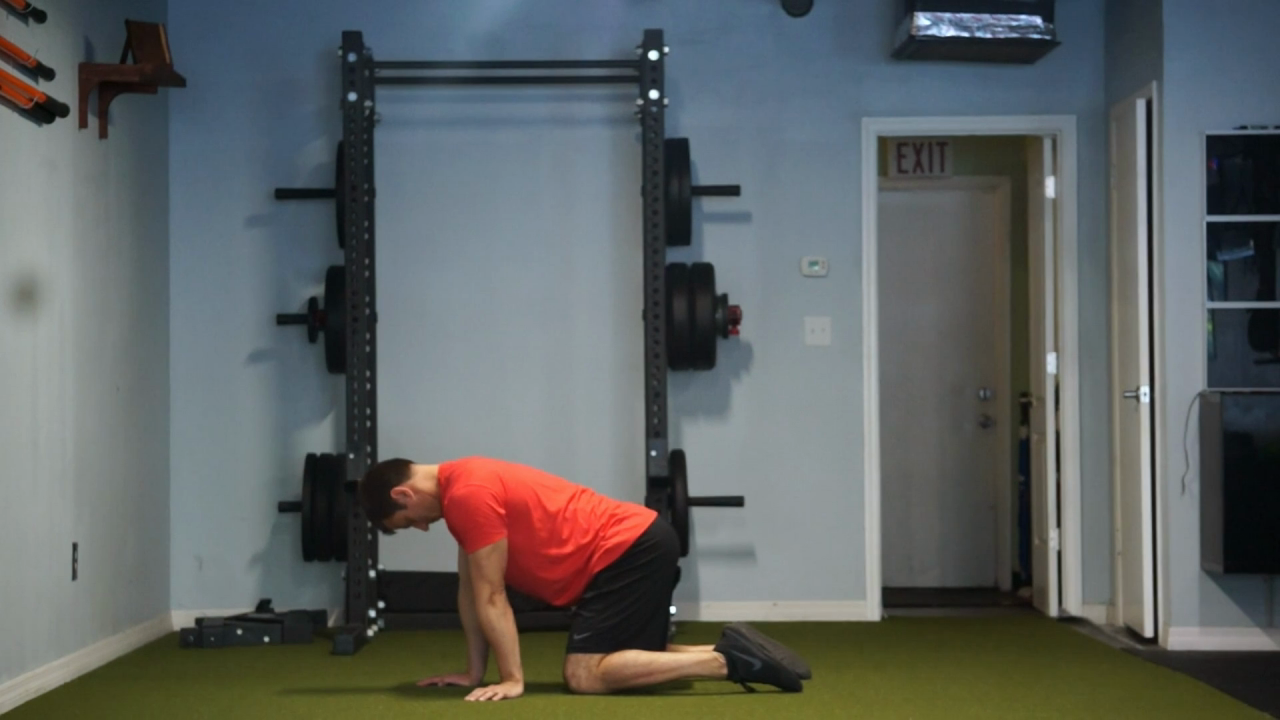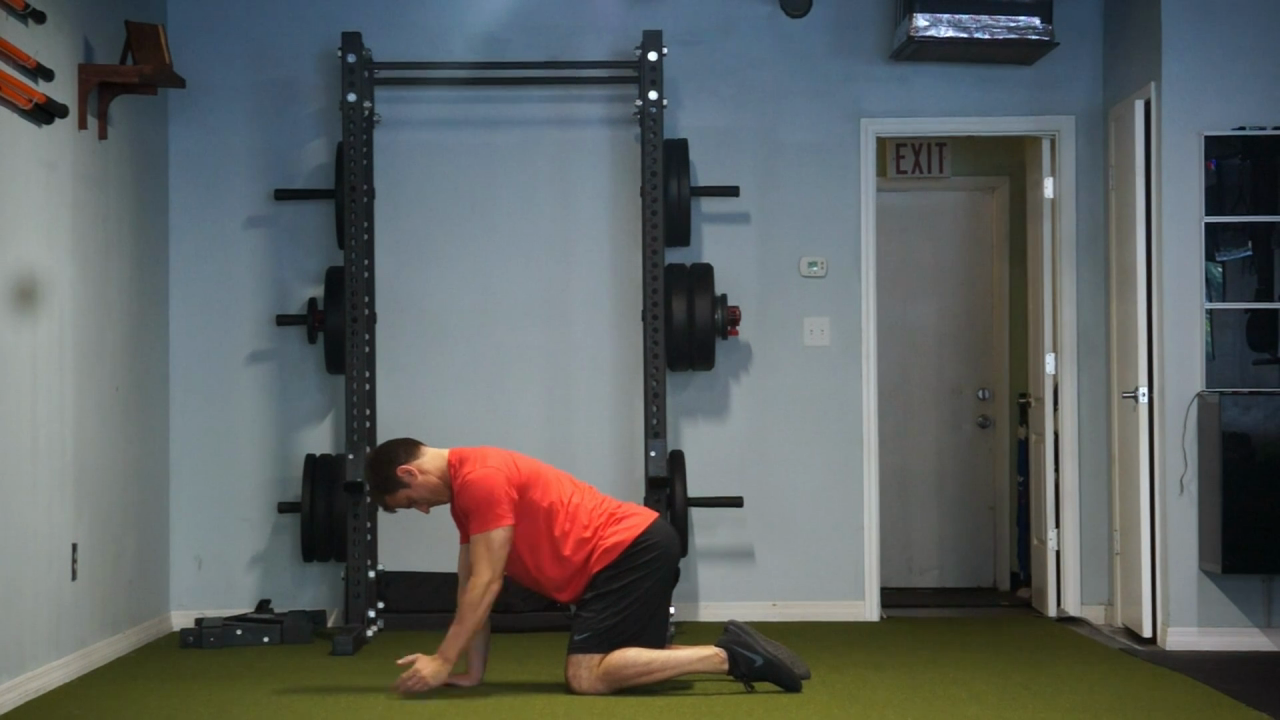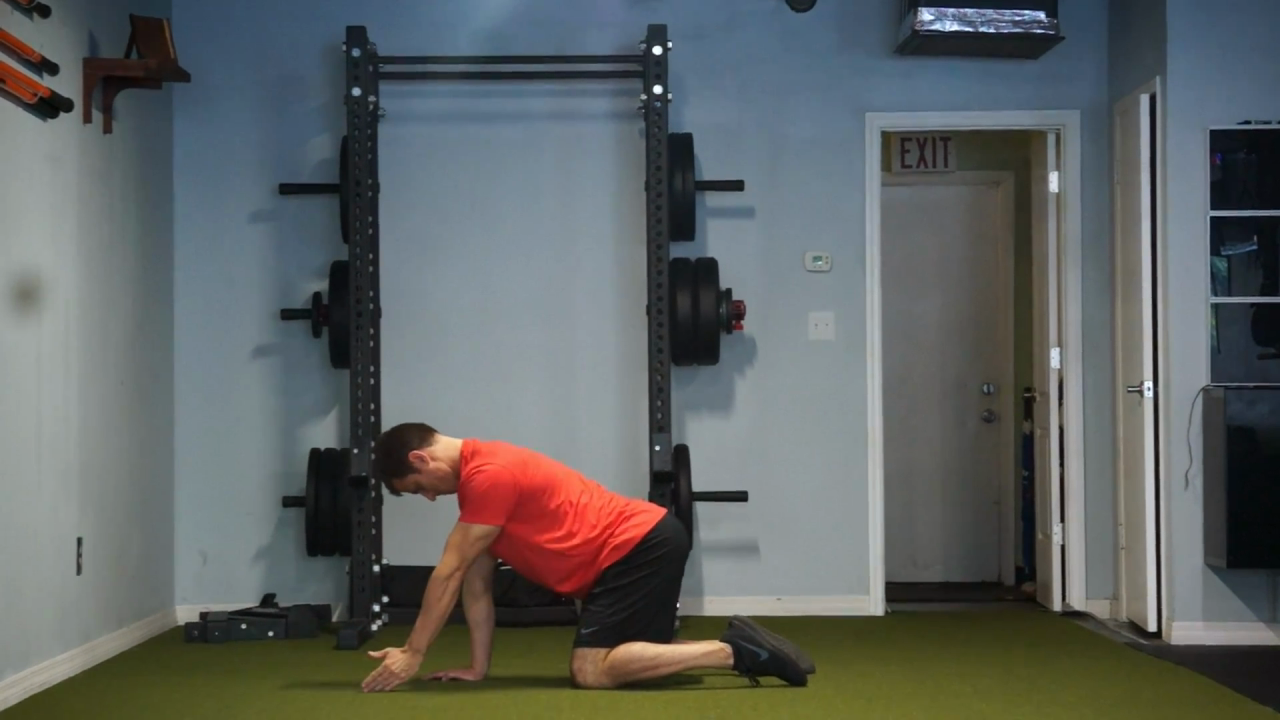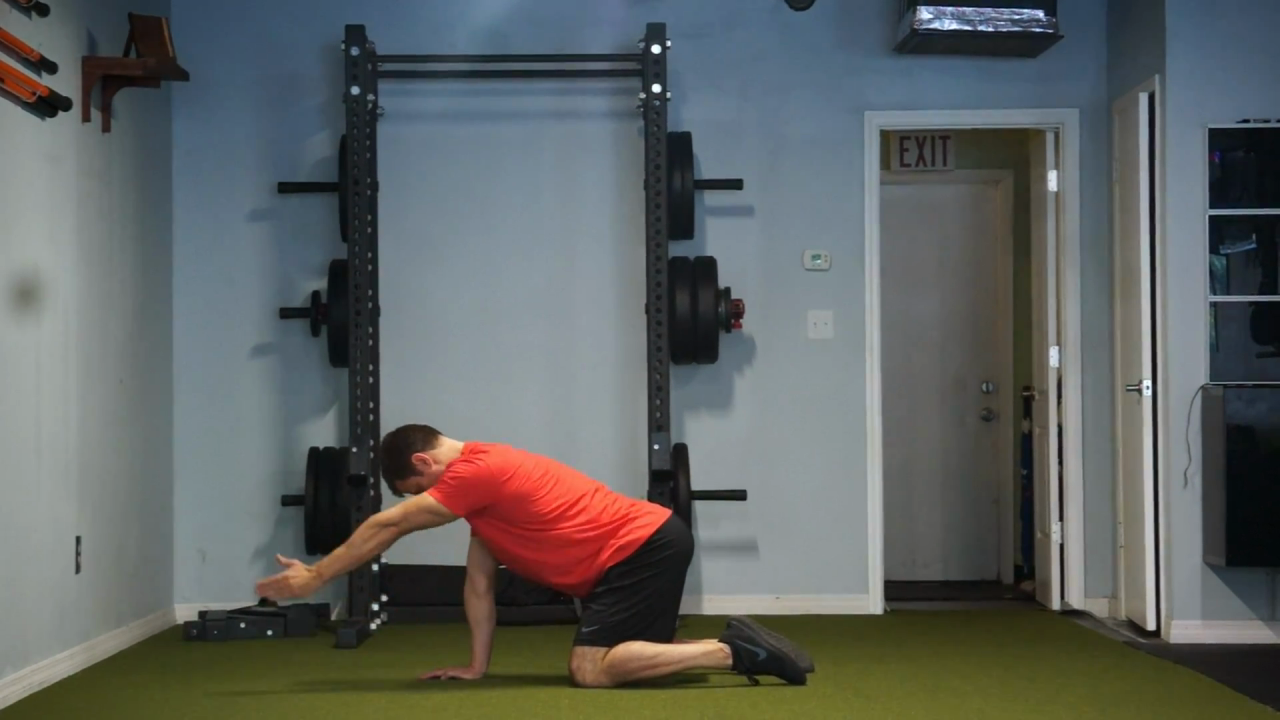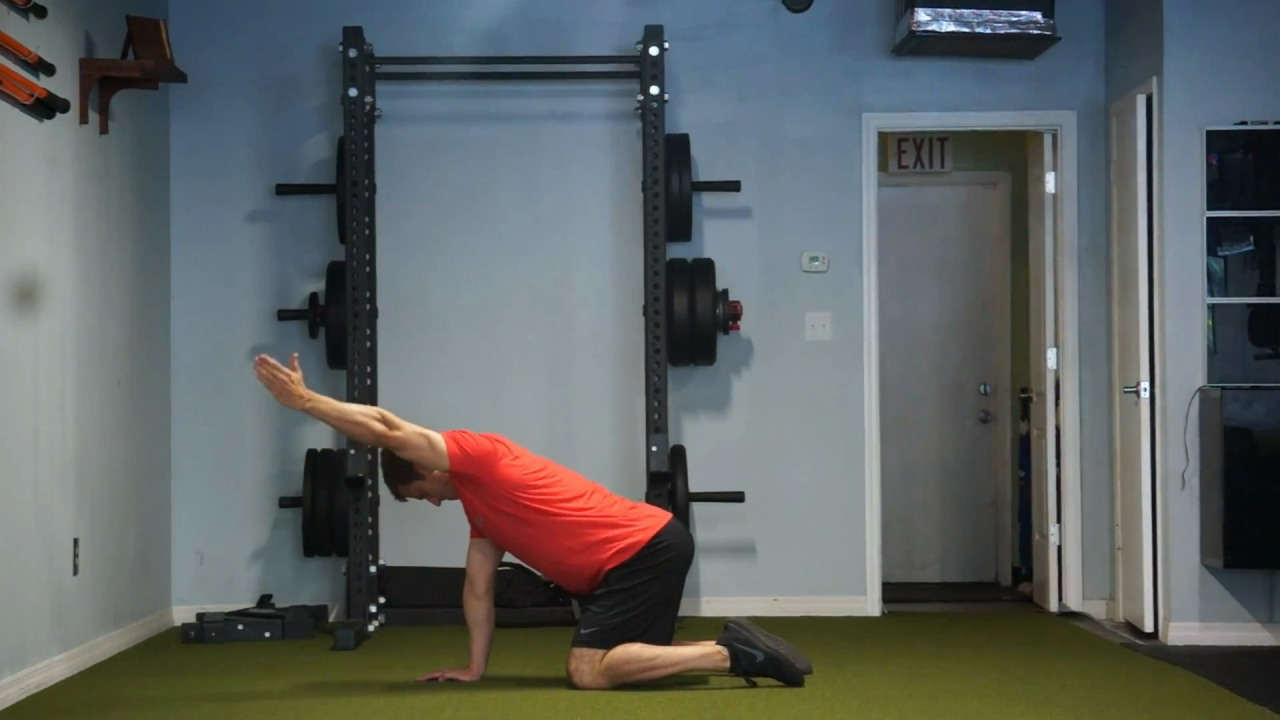
dt=1s
person 1, frame 1
left shoulder: (467, 497)
right shoulder: (463, 487)
left elbow: (491, 598)
right elbow: (470, 591)
left wrist: (511, 678)
right wrist: (474, 671)
left hip: (631, 549)
right hip: (641, 541)
left knee: (584, 674)
right knee: (625, 659)
left ankle: (728, 660)
right ankle: (728, 651)
person 1, frame 2
left shoulder: (479, 480)
right shoulder: (465, 489)
left elbow: (487, 581)
right elbow: (469, 583)
left wrist: (443, 659)
right wrist: (471, 671)
left hip: (631, 549)
right hip: (642, 544)
left knee: (585, 676)
right knee: (618, 662)
left ankle: (728, 657)
right ankle: (733, 651)
person 1, frame 3
left shoulder: (487, 476)
right shoulder: (478, 474)
left elbow: (450, 573)
right elbow: (476, 583)
left wrist: (413, 654)
right wrist: (478, 666)
left hip: (641, 546)
right hip: (648, 542)
left knee: (591, 671)
right knee: (623, 656)
left ankle: (734, 651)
right ankle: (738, 647)
person 1, frame 4
left shoulder: (475, 472)
right shoulder: (481, 477)
left elbow: (387, 527)
right elbow: (479, 583)
left wrist: (314, 577)
right wrist: (476, 664)
left hip: (645, 547)
right hip: (651, 543)
left knee: (590, 669)
right knee: (614, 656)
left ankle: (732, 652)
right ankle: (734, 644)
person 1, frame 5
left shoulder: (483, 456)
right shoulder: (478, 500)
left elbow: (387, 430)
right elbow: (478, 588)
left wrist: (304, 400)
right wrist: (474, 667)
left hip: (646, 549)
right hip: (648, 549)
left knee: (588, 671)
right knee: (617, 658)
left ankle: (731, 654)
right ankle: (729, 647)
